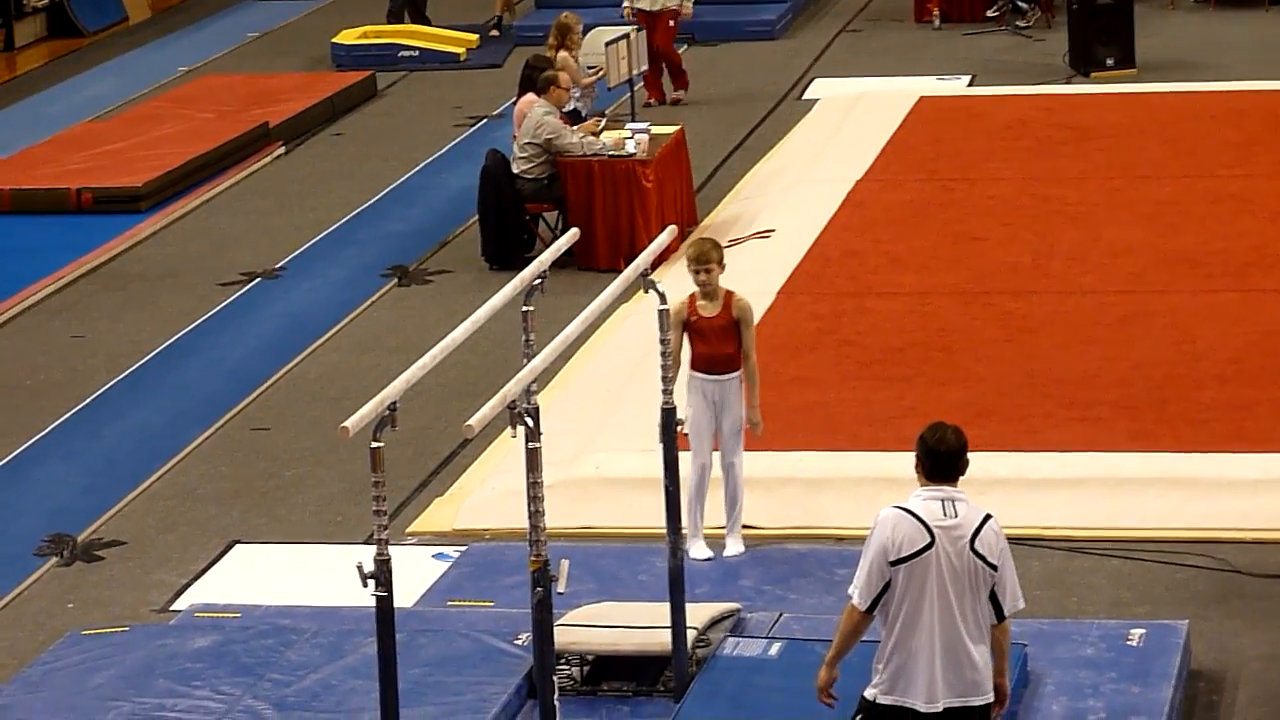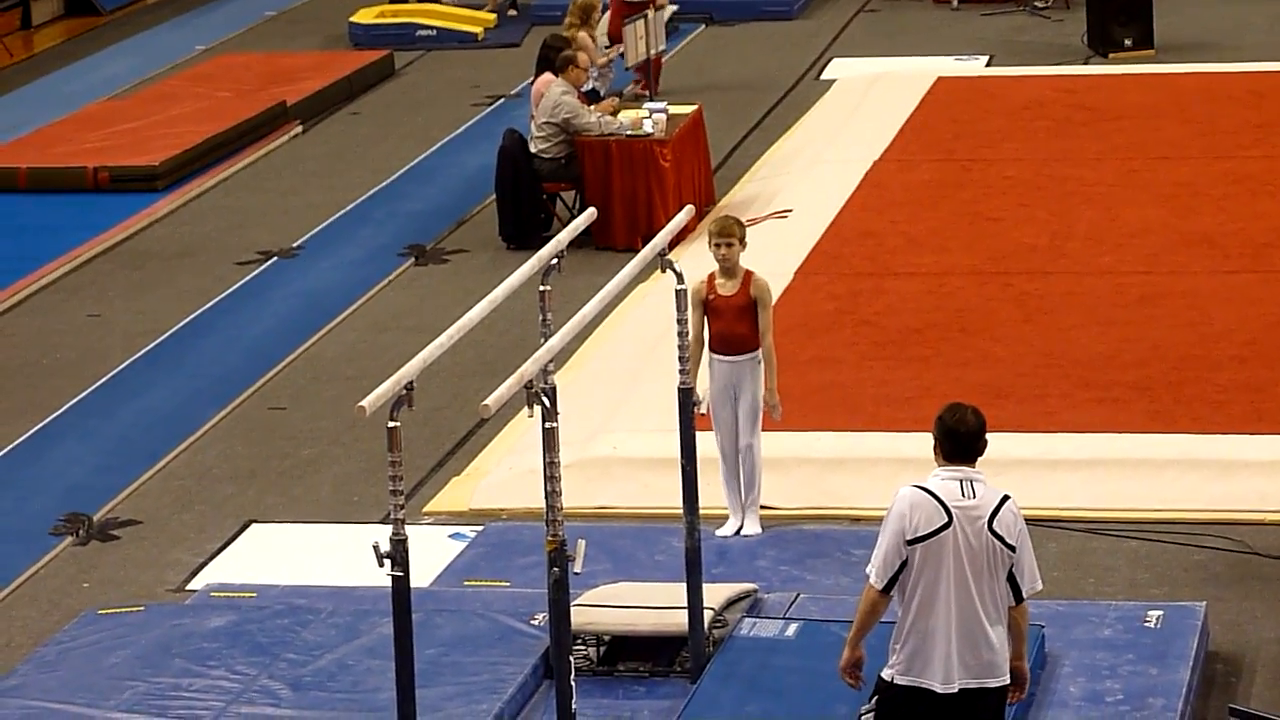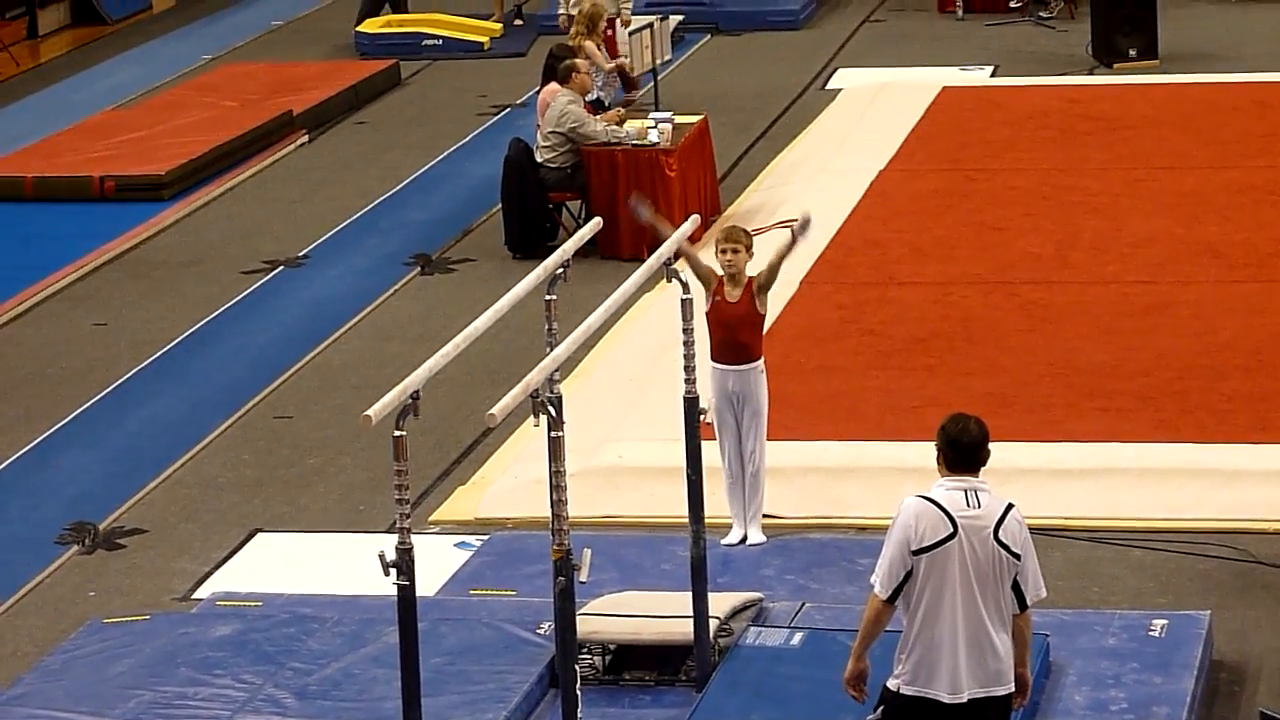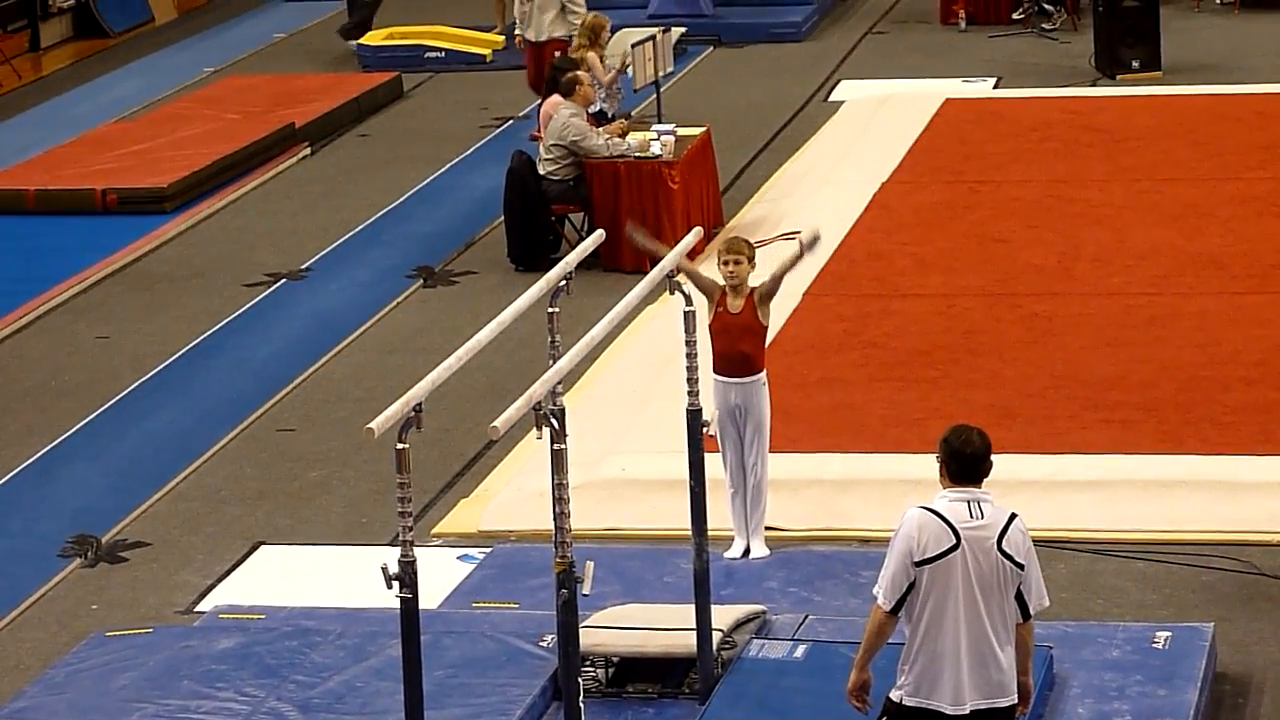
dt=0.5s
person 1, frame 1
left shoulder: (739, 306)
right shoulder: (682, 310)
left elbow: (750, 357)
right elbow: (673, 357)
left wrist: (754, 404)
left hip: (731, 386)
right hip: (699, 386)
left knee: (732, 461)
right knee: (700, 464)
left ankle: (734, 532)
right ankle: (695, 536)
person 1, frame 2
left shoulder: (757, 286)
right shoulder: (702, 289)
left elbow: (767, 338)
right elbow: (697, 340)
left wrist: (771, 388)
right wrist: (690, 385)
left hip: (749, 367)
right hip: (719, 367)
left knee: (748, 443)
right knee: (726, 445)
left ankle: (751, 512)
right ankle: (735, 512)
person 1, frame 3
left shoulder: (758, 288)
right shoulder: (711, 285)
left elbow: (775, 261)
right elbow: (685, 250)
left wrist: (793, 240)
right wrist: (653, 221)
left hip: (751, 376)
right hip: (719, 376)
left knee: (753, 451)
right knee: (729, 453)
left ankle: (754, 523)
right ankle: (737, 521)
person 1, frame 4
left shoulder: (761, 298)
right shoulder: (713, 295)
left elbow: (778, 275)
right elbow: (685, 266)
left wrist: (799, 253)
right wrist: (650, 245)
left hip: (753, 388)
right hip: (722, 389)
left knee: (756, 466)
right knee: (733, 468)
left ankle: (756, 536)
right ankle: (739, 535)
person 2, frame 1
left shoulder: (893, 523)
right shoulder: (988, 529)
left elbow: (862, 607)
right elbow: (999, 617)
left wrist: (830, 664)
right wrist: (1000, 675)
left hip: (900, 688)
right hip: (970, 690)
person 2, frame 2
left shoulder: (910, 502)
right shoulder: (1006, 510)
left elbow: (880, 588)
right elbow: (1017, 599)
left wrist: (853, 646)
right wrist: (1018, 658)
left hip: (917, 668)
right hip: (986, 671)
person 2, frame 3
left shoulder: (915, 512)
right shoulder: (1010, 518)
left elbow: (884, 599)
right elbow: (1021, 607)
left wrist: (857, 656)
right wrist: (1021, 666)
left hip: (922, 680)
right hip: (991, 681)
person 2, frame 4
left shoulder: (918, 523)
right shoulder: (1013, 528)
left elbow: (887, 610)
right elbow: (1024, 617)
left wrist: (861, 667)
right wrist: (1023, 674)
left hip: (925, 691)
right hip: (994, 691)
